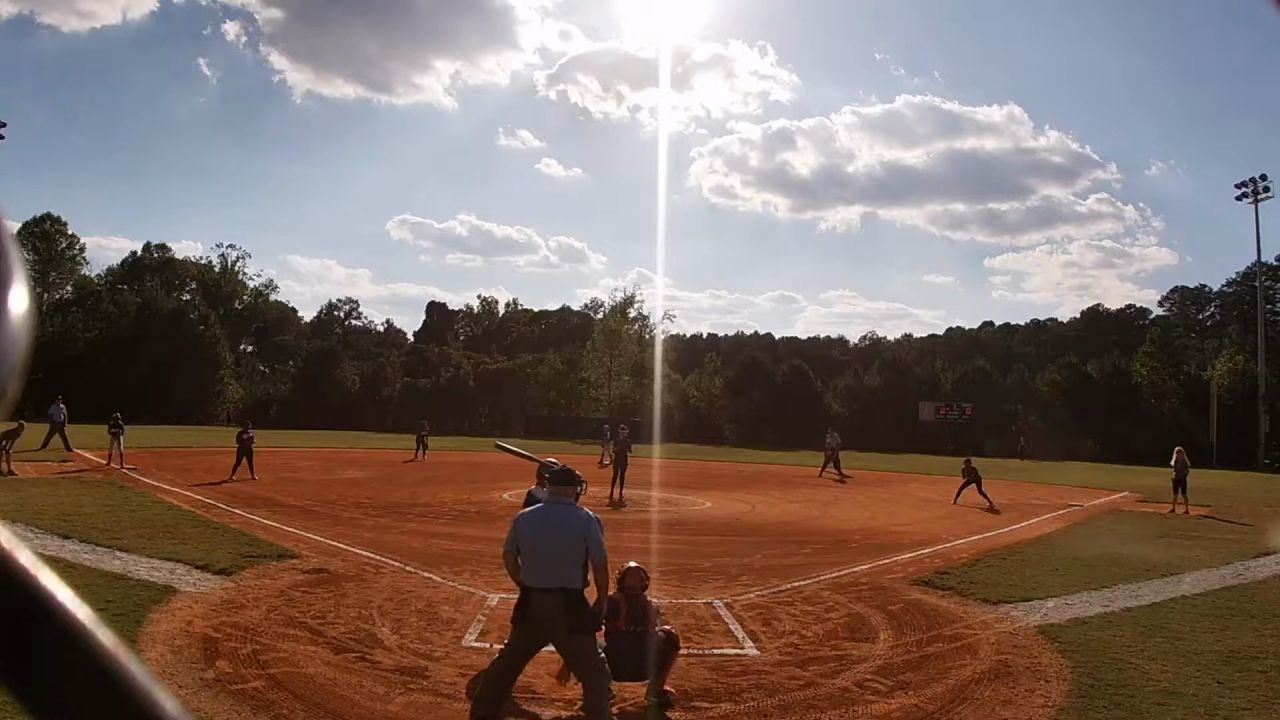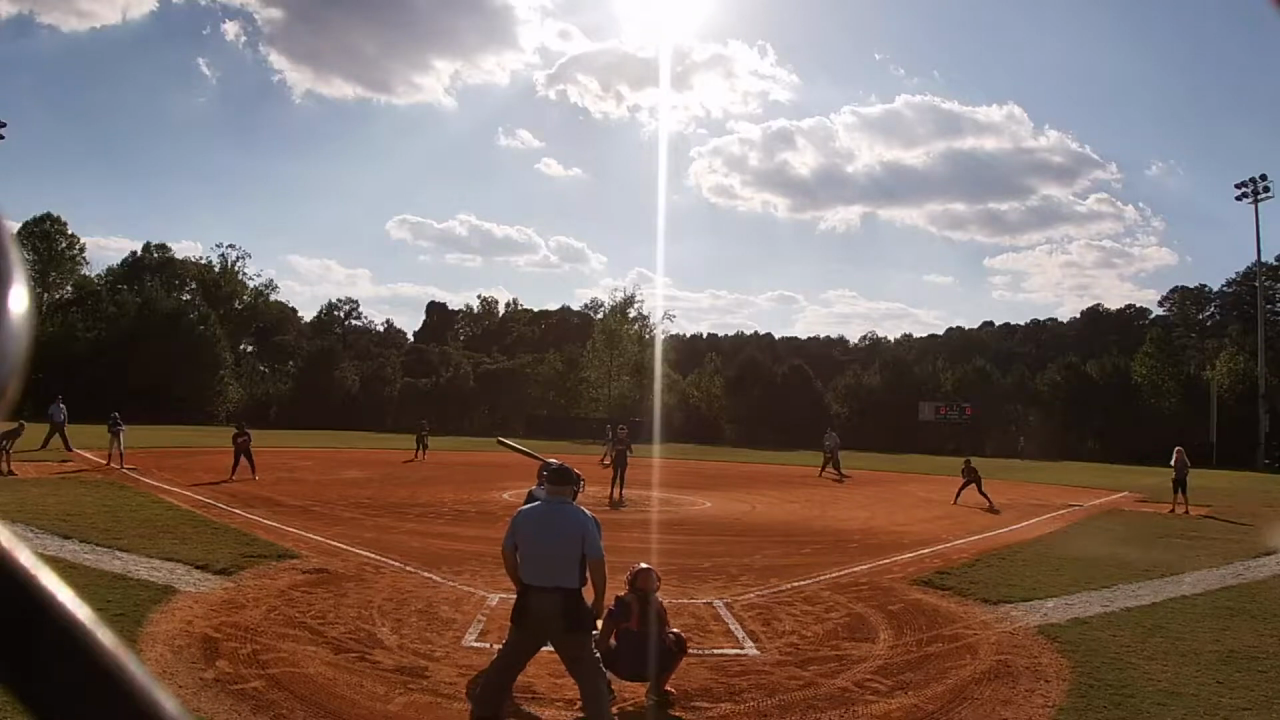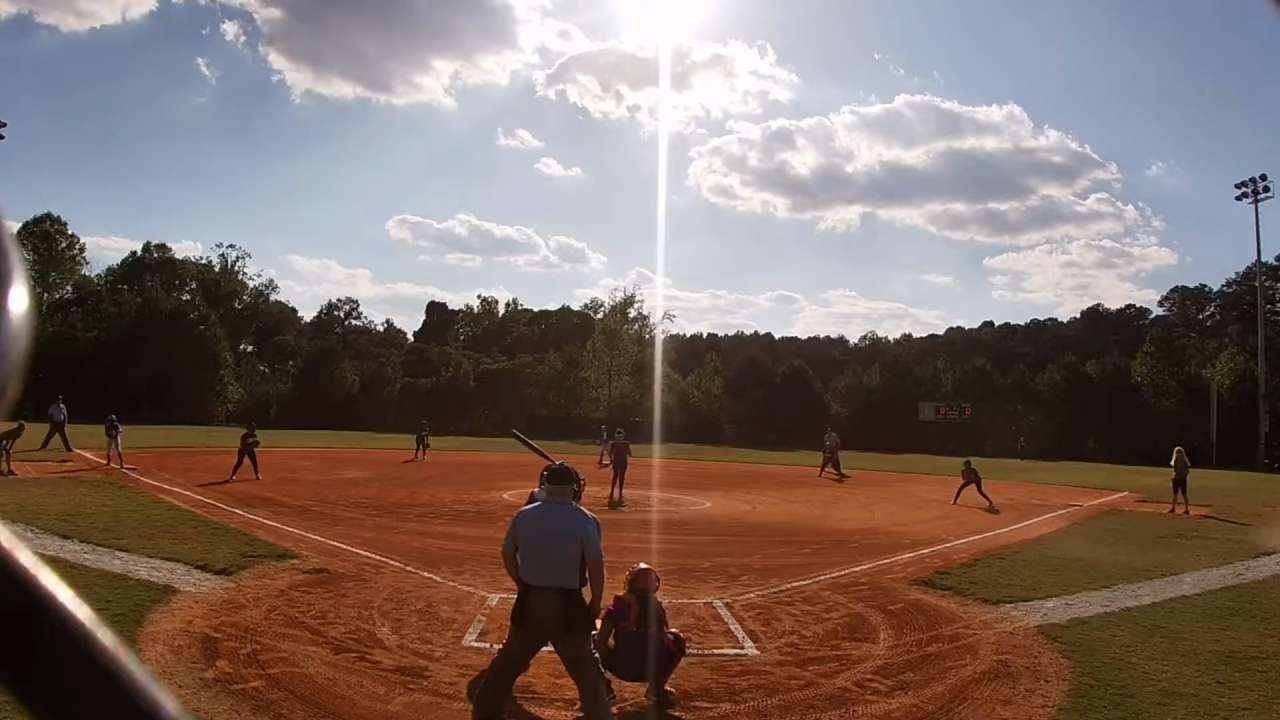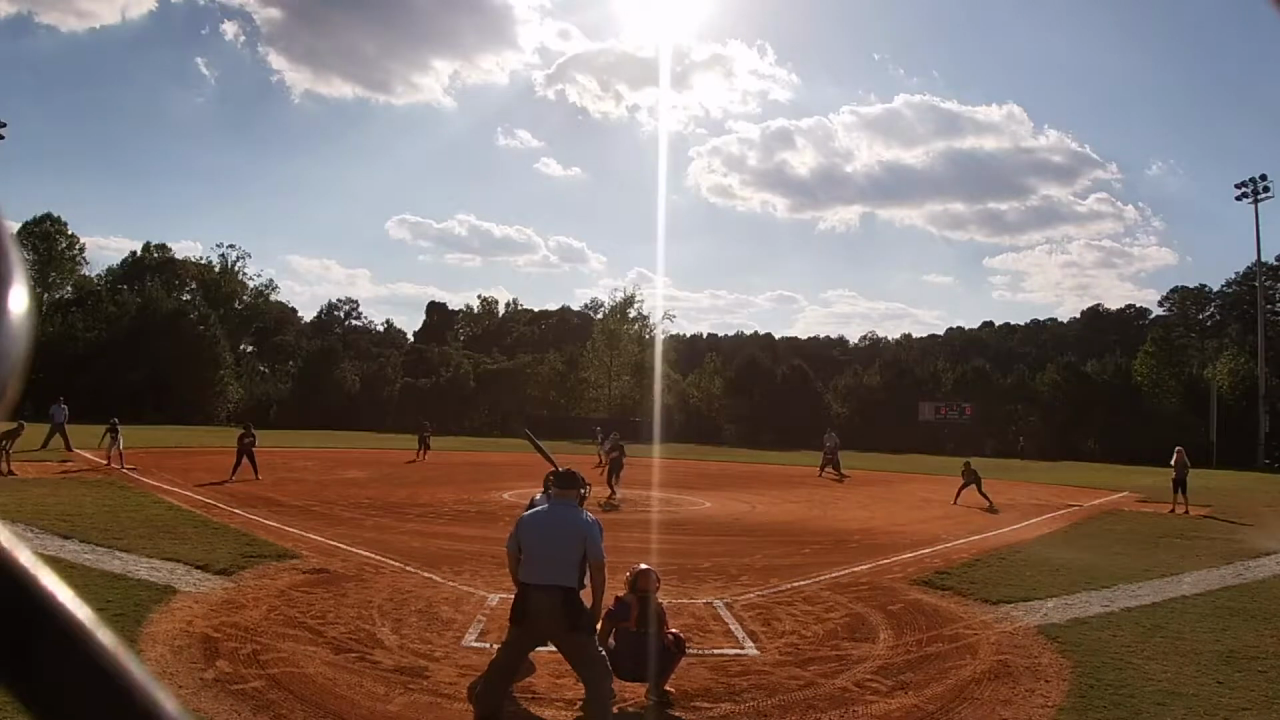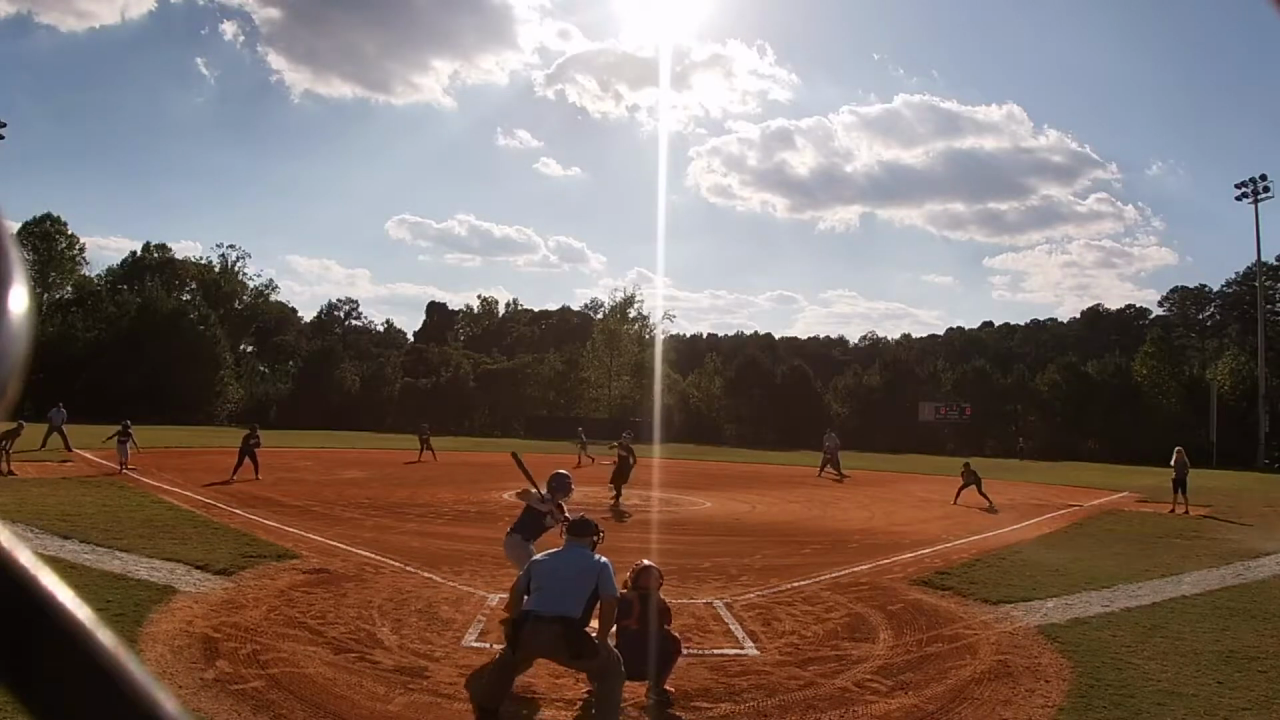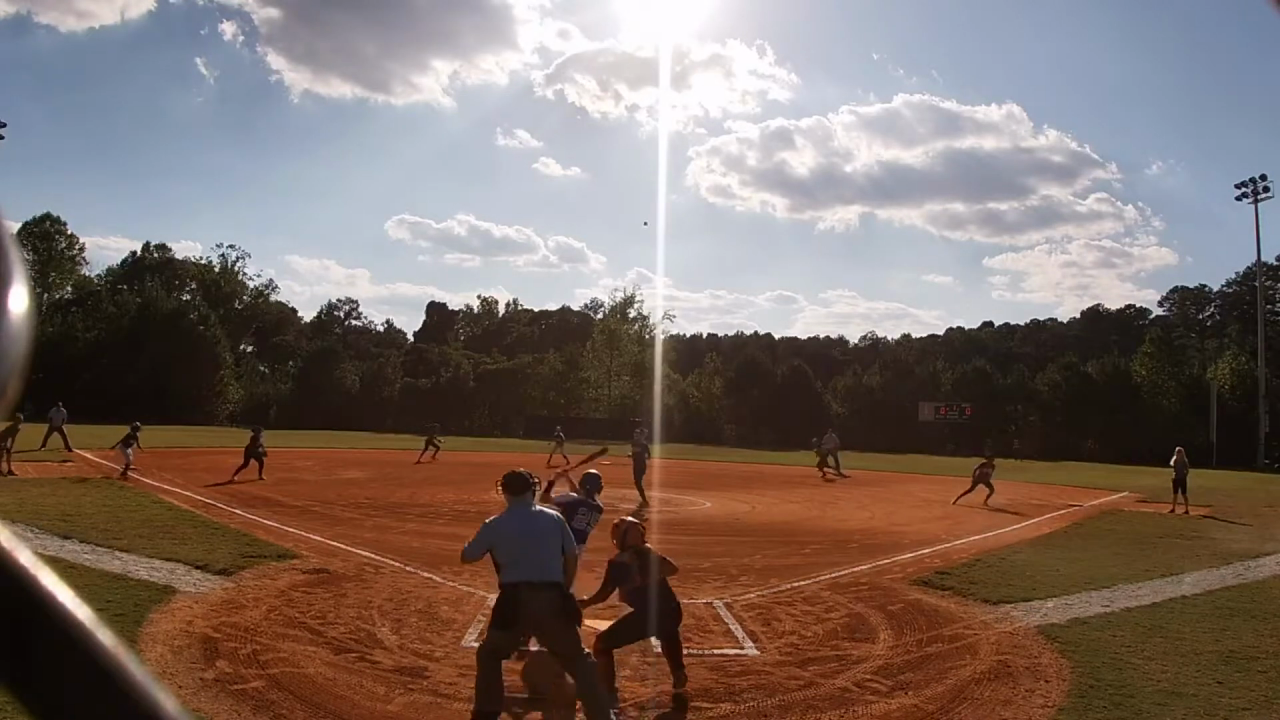
dt=0.7s
person 1, frame 1
left shoulder: (525, 517)
right shoulder: (586, 520)
left elbow: (509, 558)
right elbow: (600, 565)
right wrist: (601, 600)
left hip: (531, 602)
right hip: (569, 604)
left knee: (510, 659)
right knee: (592, 669)
person 1, frame 2
left shoulder: (523, 515)
right shoulder: (584, 519)
left elbow: (508, 554)
right elbow: (597, 564)
right wrist: (599, 600)
left hip: (529, 601)
right hip: (567, 603)
left knee: (508, 660)
right knee: (588, 669)
person 1, frame 3
left shoulder: (523, 516)
right shoulder: (584, 519)
left elbow: (508, 555)
right elbow: (595, 565)
right wrist: (595, 600)
left hip: (530, 601)
right hip: (567, 603)
left knee: (509, 659)
right knee: (586, 668)
person 1, frame 4
left shoulder: (527, 519)
right shoulder: (587, 522)
left elbow: (512, 558)
right elbow: (597, 567)
right wrist: (596, 605)
left hip: (528, 601)
right hip: (565, 603)
left knee: (508, 657)
right knee: (594, 666)
person 1, frame 5
left shoulder: (540, 559)
right shoulder: (599, 563)
left elbow: (516, 592)
right elbow: (609, 603)
left wrist: (517, 631)
right wrist: (602, 638)
left hip: (527, 632)
right hip: (565, 635)
left knee: (508, 657)
right knee: (610, 666)
person 1, frame 6
left shoulder: (494, 525)
right shoulder: (555, 519)
left elbow: (466, 557)
right elbow: (571, 558)
left wrist: (483, 539)
right wrist: (562, 591)
left hip: (514, 602)
right hip: (552, 601)
left knee: (489, 655)
right knee: (580, 664)
